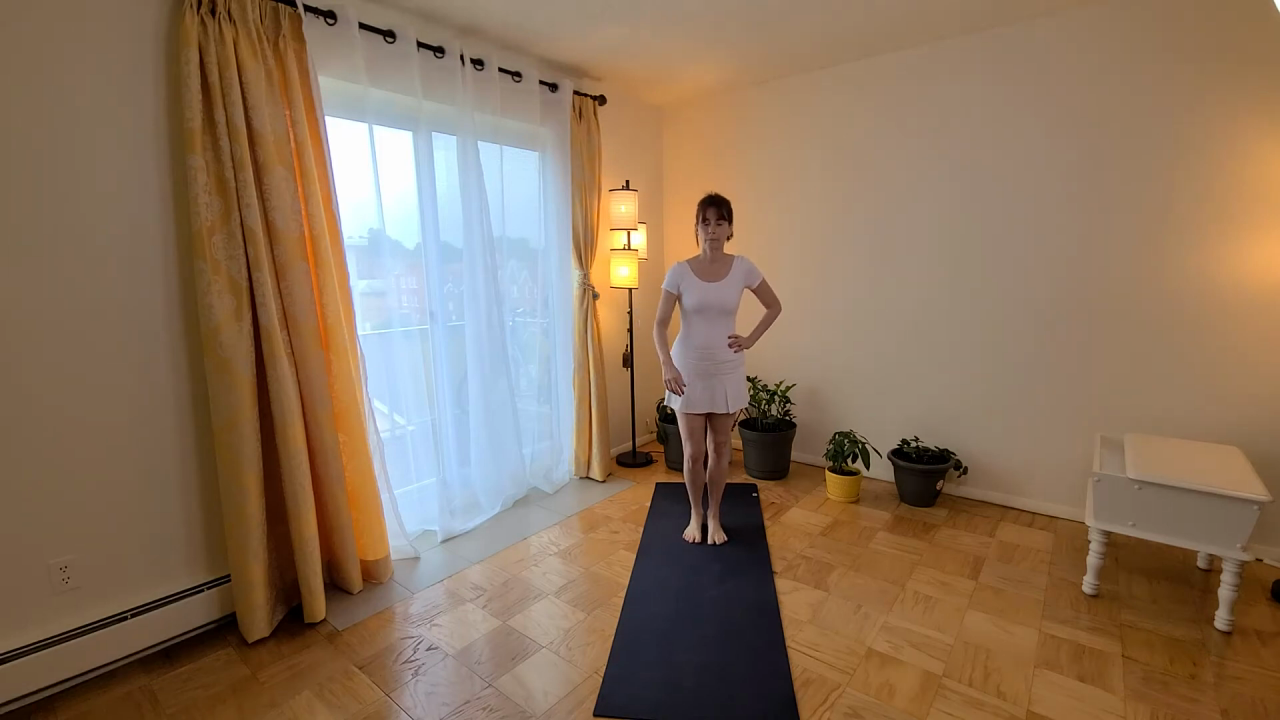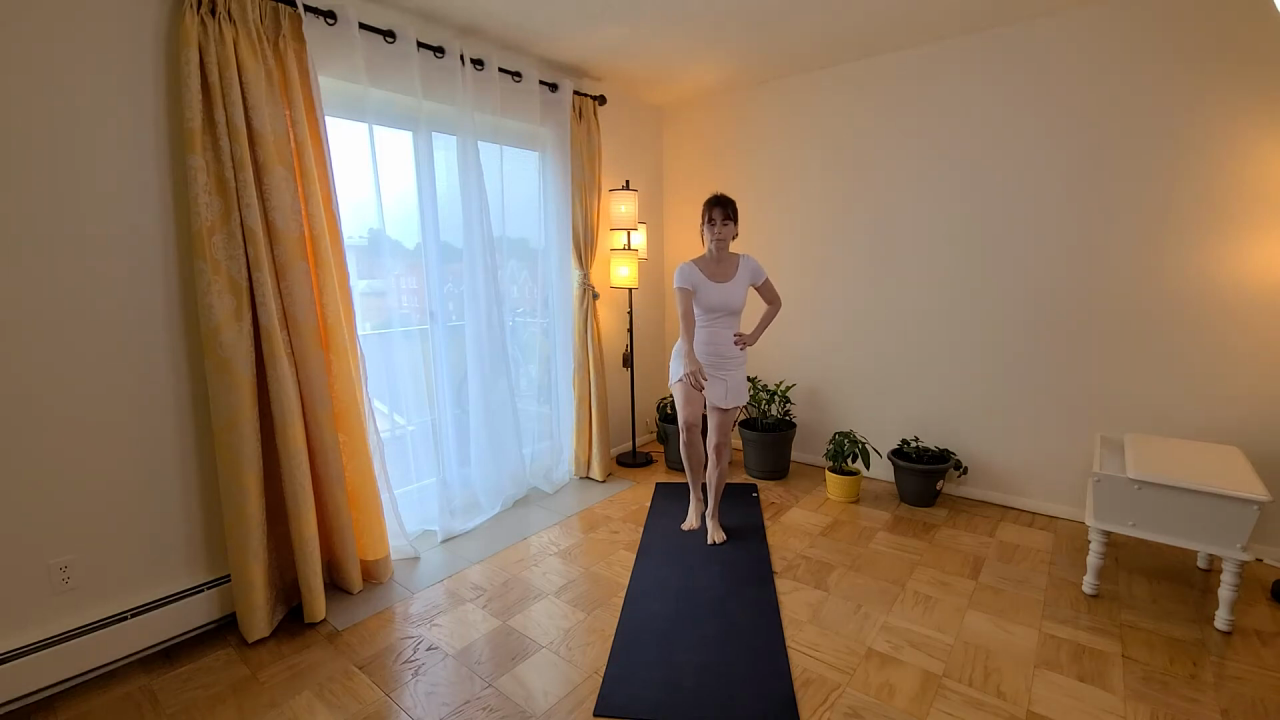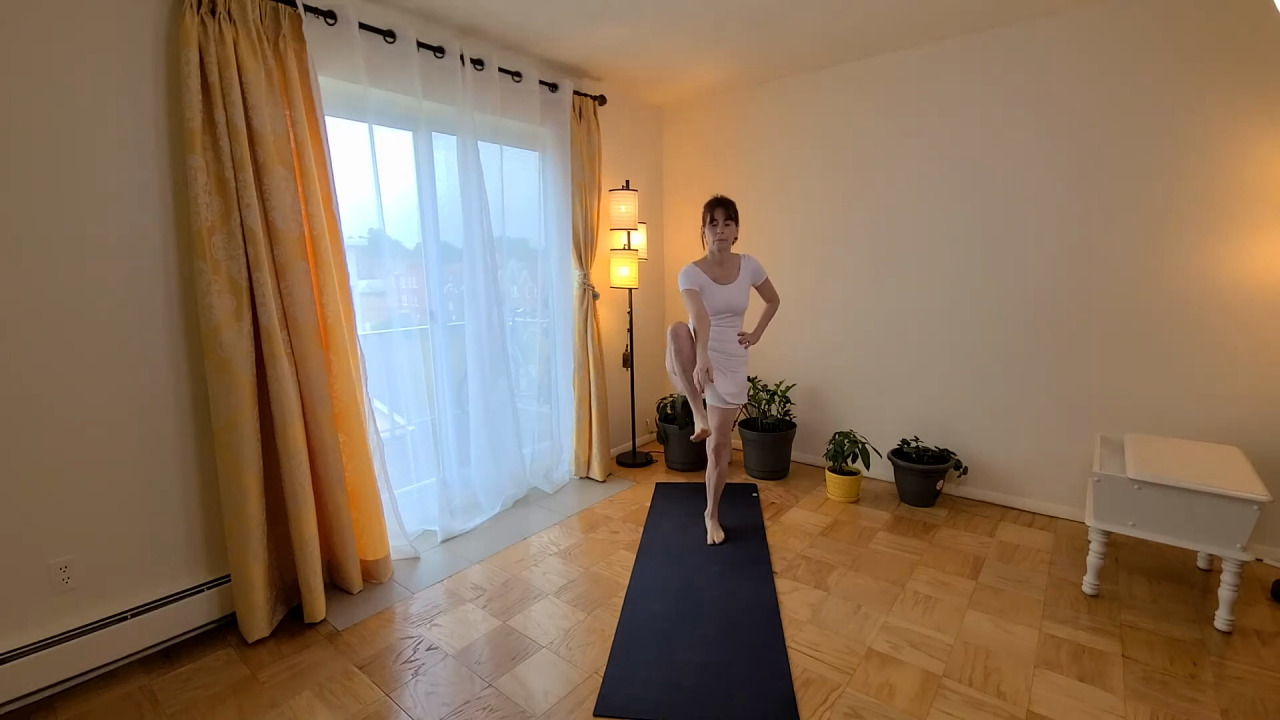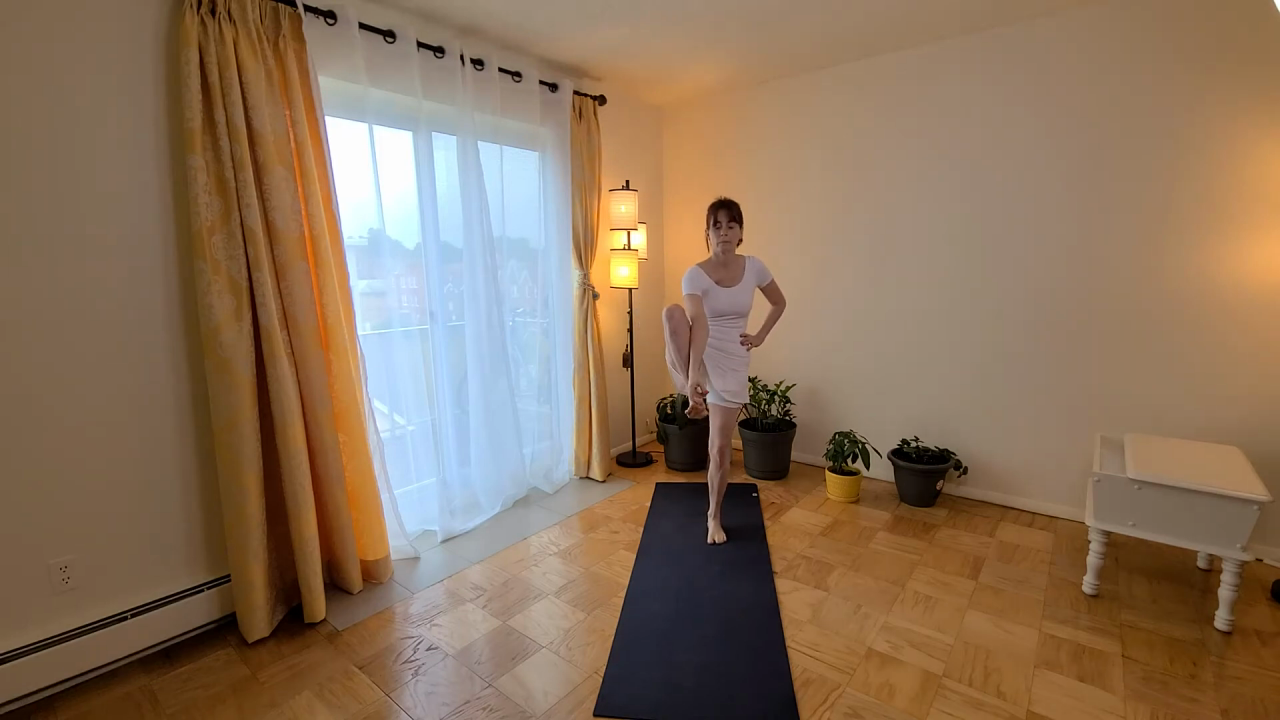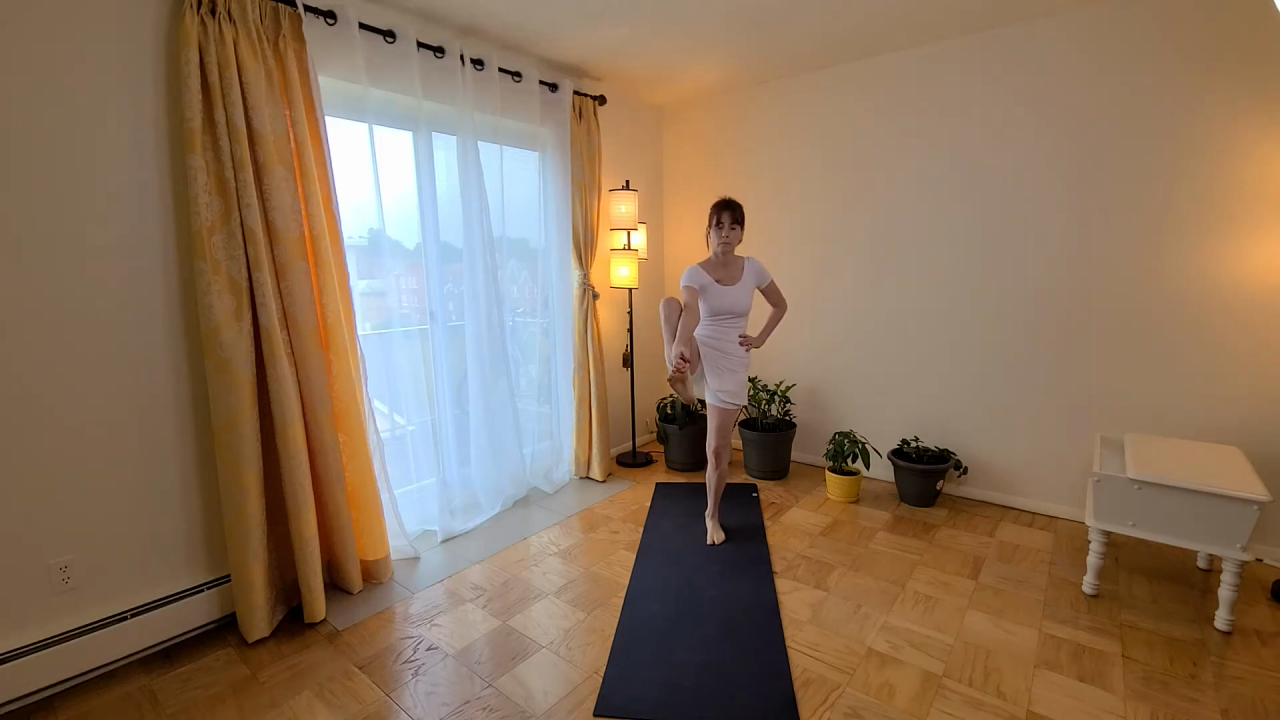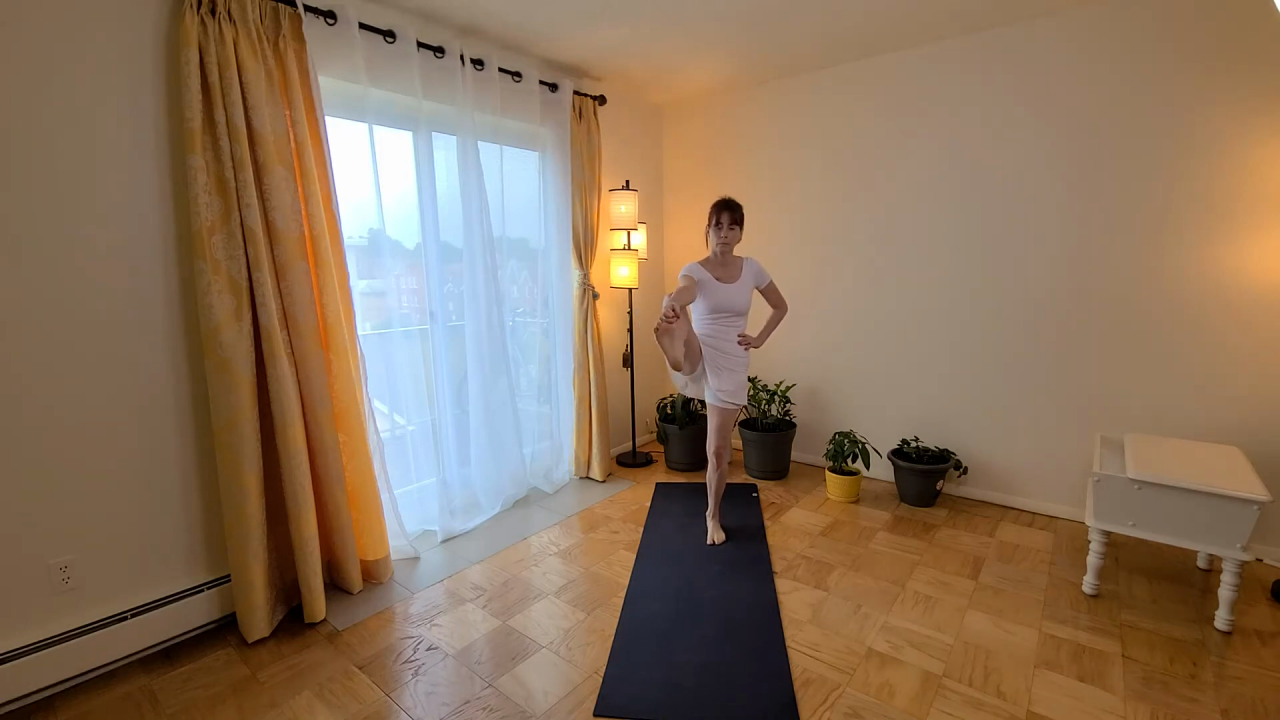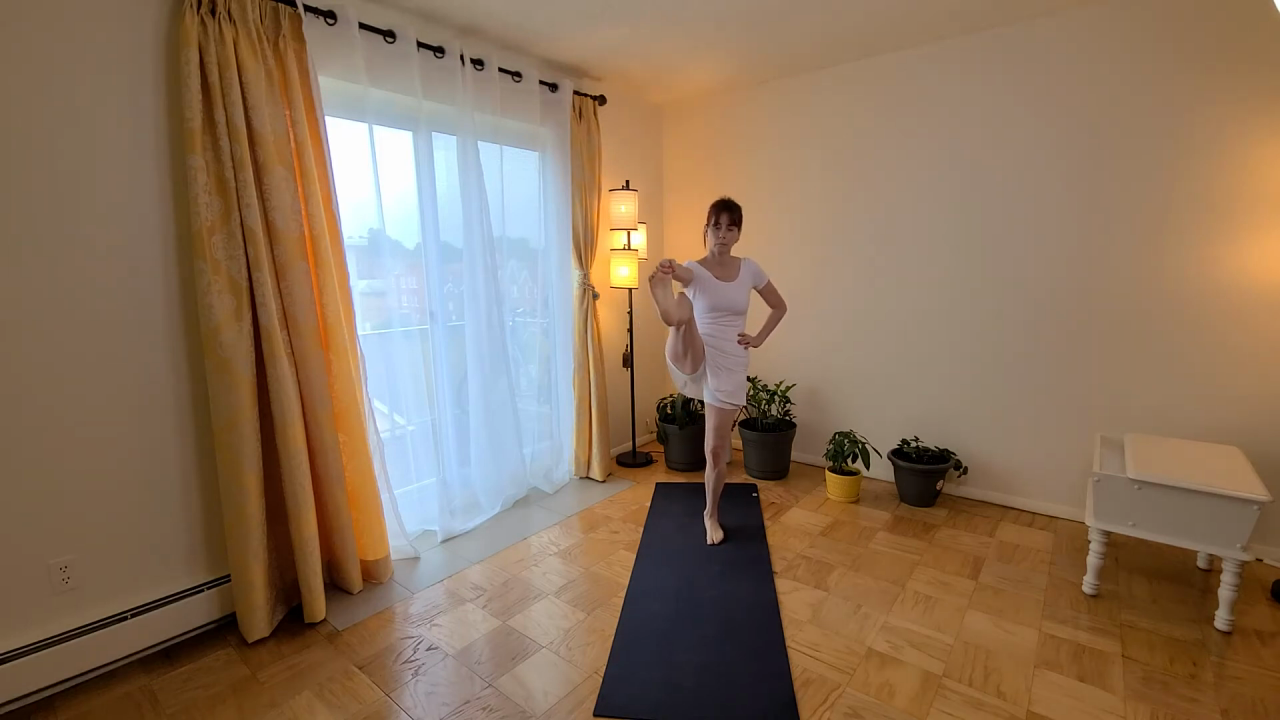
dt=0.4s
person 1, frame 1
left shoulder: (742, 268)
right shoulder: (680, 272)
left elbow: (774, 307)
right elbow: (660, 323)
left wrist: (750, 340)
right wrist: (666, 365)
left hip: (727, 372)
right hip: (688, 372)
left knee: (720, 448)
right knee: (693, 452)
left ankle: (714, 515)
right ankle: (696, 514)
person 1, frame 2
left shoulder: (748, 266)
right shoulder: (687, 271)
left elbow: (775, 303)
right elbow: (686, 317)
left wrist: (754, 336)
right wrist: (690, 359)
left hip: (729, 367)
right hip: (691, 361)
left knee: (719, 445)
right knee: (689, 423)
left ankle: (712, 515)
right ankle: (695, 498)
person 1, frame 3
left shoulder: (749, 266)
right shoulder: (691, 273)
left elbow: (773, 300)
right elbow: (699, 316)
left wrist: (756, 335)
right wrist: (701, 357)
left hip: (731, 364)
right hip: (696, 357)
left knee: (719, 446)
right knee: (677, 332)
left ankle: (712, 515)
right ankle: (698, 415)
person 1, frame 4
left shoulder: (754, 267)
right shoulder: (695, 275)
left elbow: (779, 302)
right elbow: (699, 325)
left wrist: (760, 337)
right wrist: (694, 374)
left hip: (731, 364)
right hip: (694, 357)
left knee: (720, 448)
right knee: (673, 313)
left ankle: (714, 516)
right ankle: (694, 393)
person 1, frame 5
left shoulder: (753, 269)
right shoulder: (695, 273)
left elbow: (780, 305)
right elbow: (691, 311)
left wrist: (760, 339)
right wrist: (679, 347)
left hip: (730, 365)
right hip: (695, 355)
left knee: (718, 449)
right knee: (669, 304)
left ankle: (712, 516)
right ankle: (683, 377)
person 1, frame 6
left shoulder: (751, 269)
right shoulder: (694, 271)
left elbow: (781, 307)
right elbow: (684, 293)
left wrist: (759, 339)
right wrist: (672, 307)
left hip: (730, 365)
right hip: (695, 357)
left knee: (719, 448)
right knee: (670, 302)
left ankle: (713, 515)
right ankle: (674, 349)
person 1, frame 7
left shoulder: (749, 269)
right shoulder: (695, 269)
left elbow: (779, 307)
right elbow: (680, 275)
left wrist: (759, 339)
right wrist: (668, 271)
left hip: (730, 365)
right hip: (693, 359)
left knee: (717, 448)
right knee: (681, 301)
left ankle: (711, 514)
right ankle: (674, 316)
